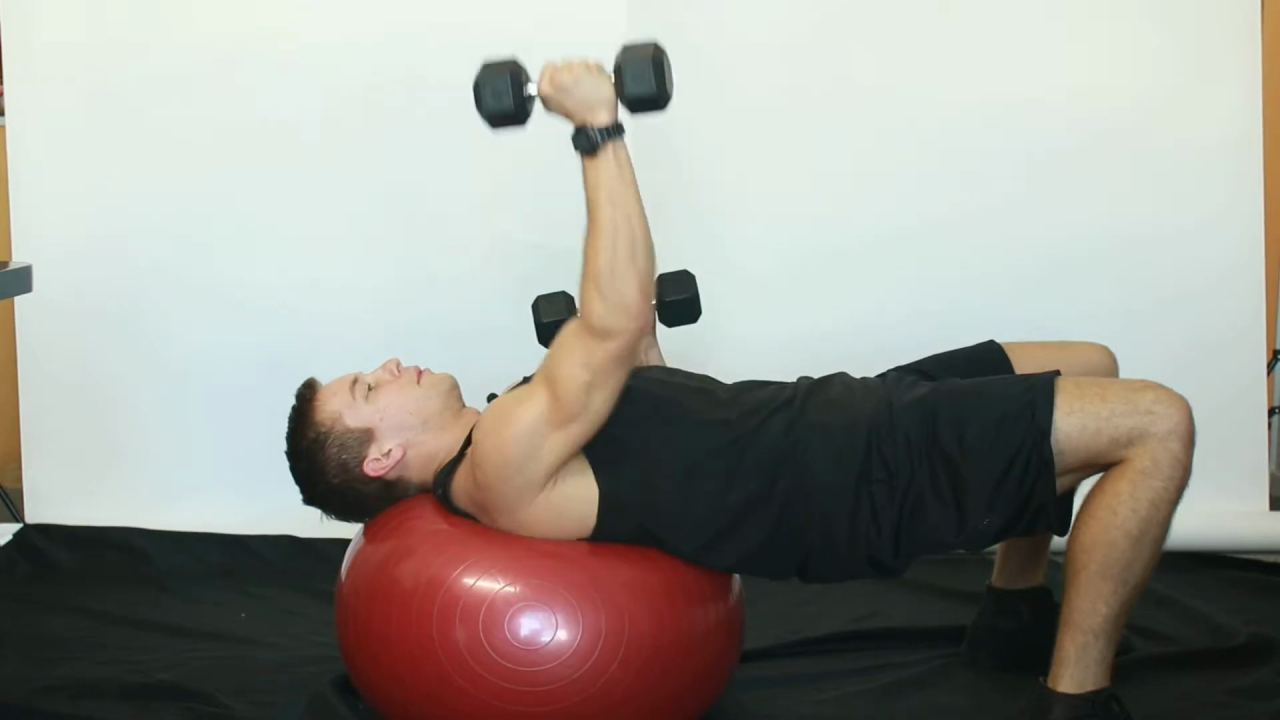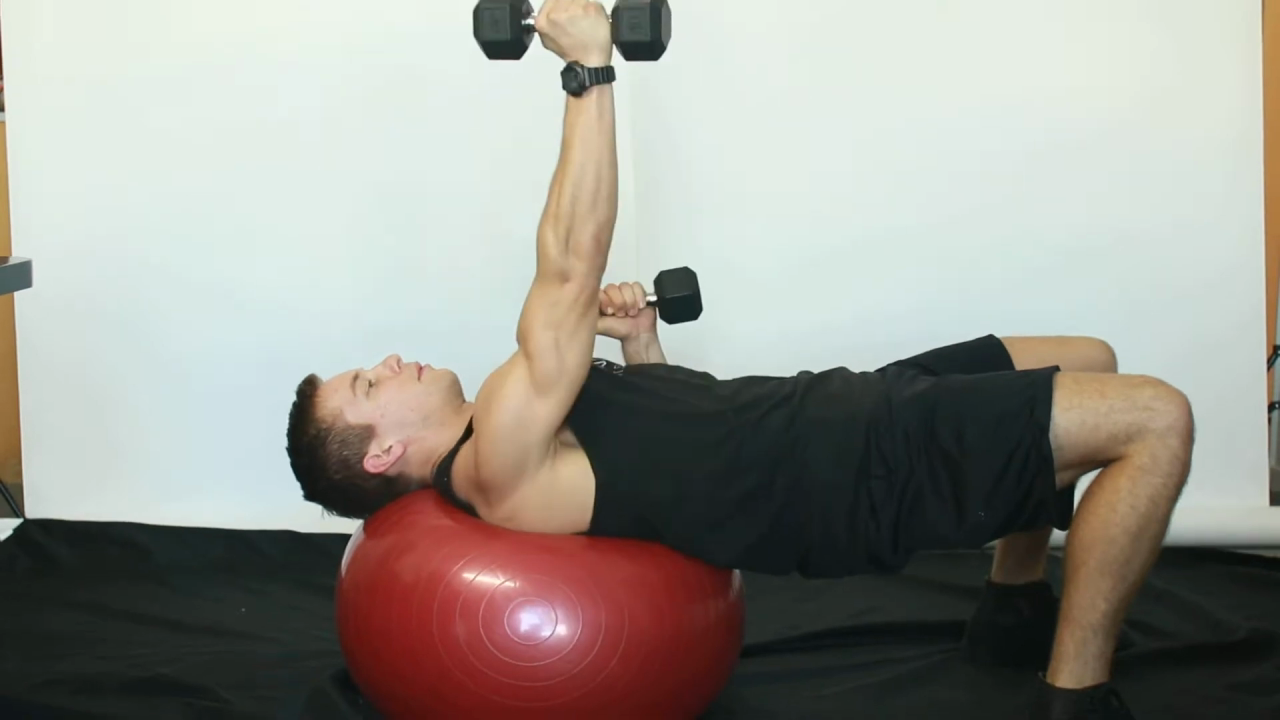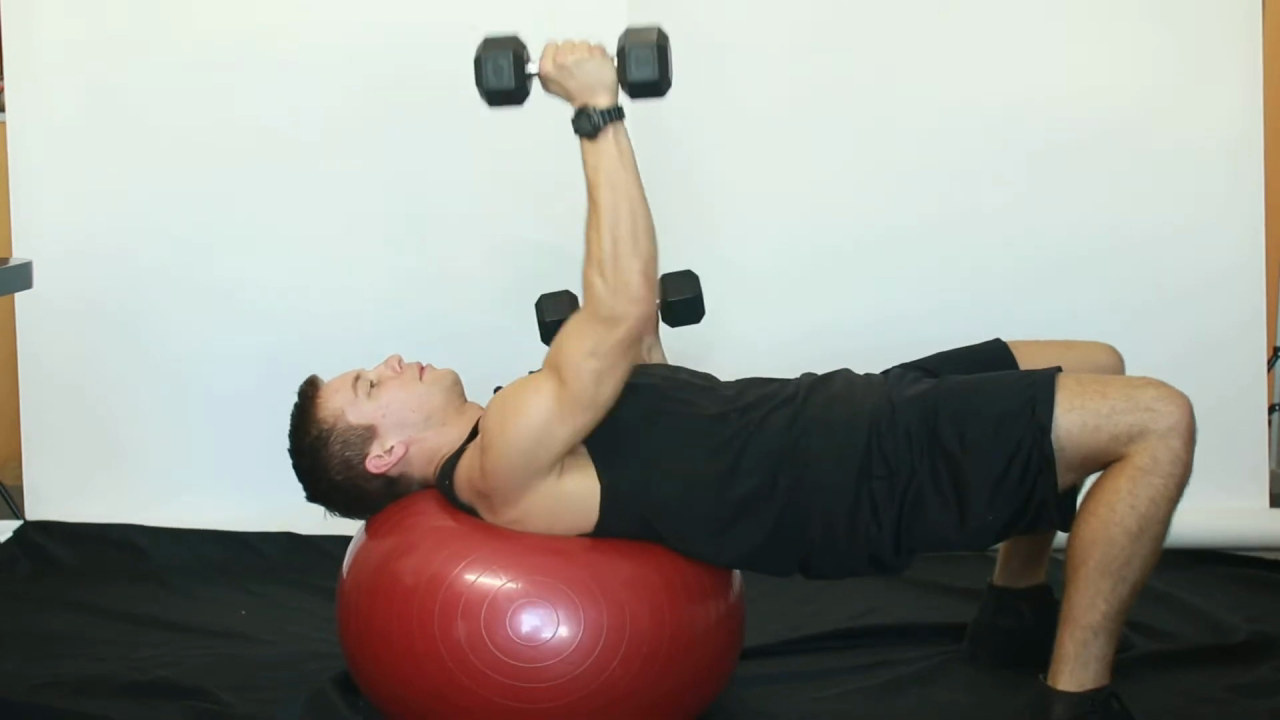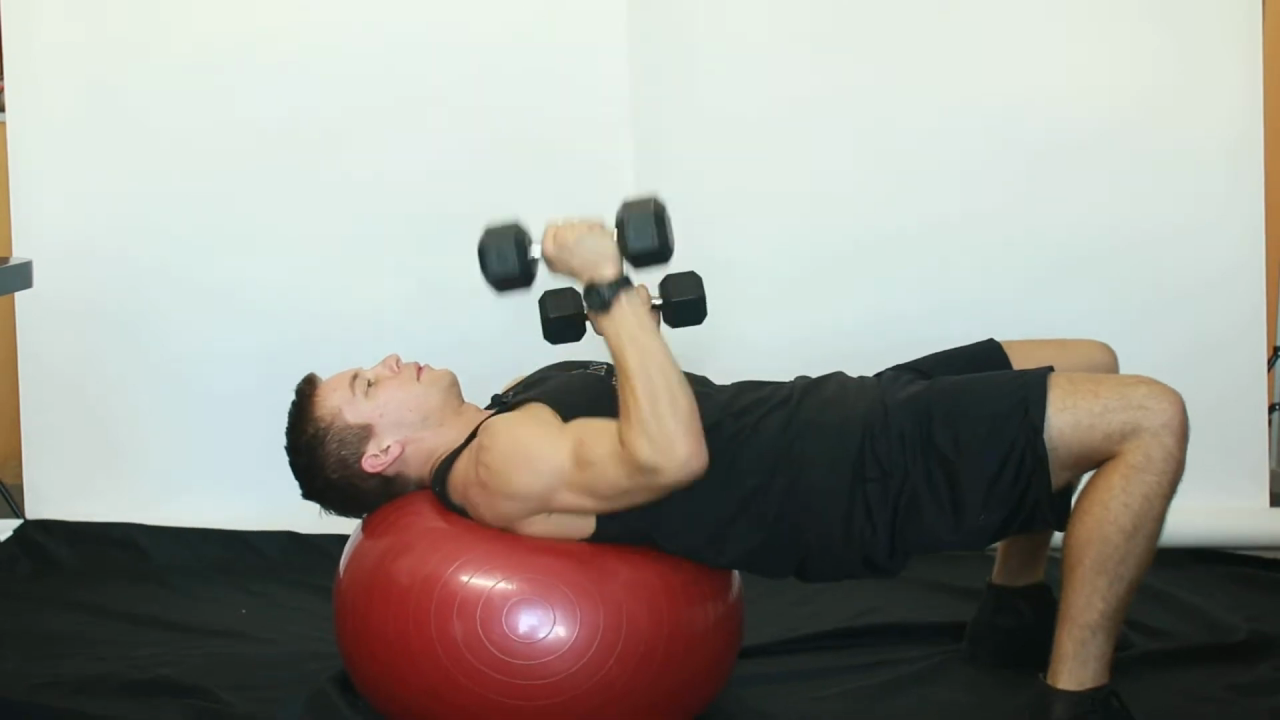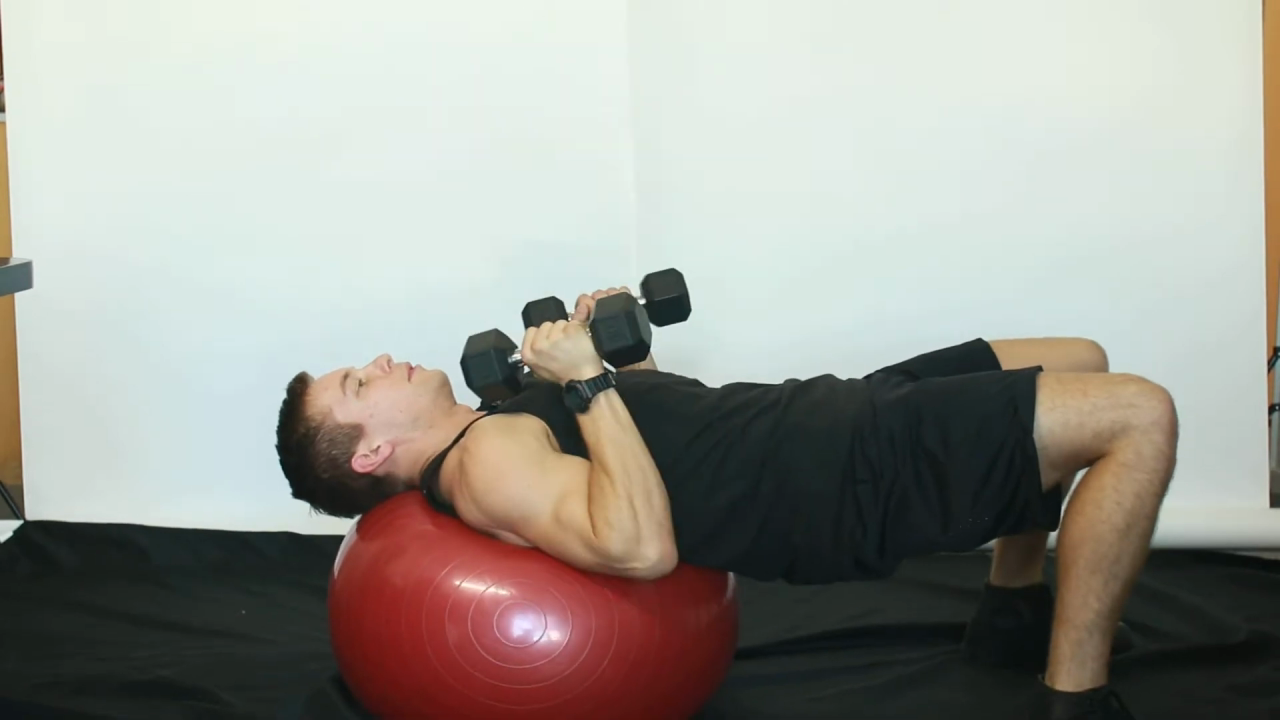
dt=0.3s
person 1, frame 1
left shoulder: (512, 439)
right shoulder: (503, 471)
right elbow: (616, 317)
left wrist: (640, 351)
right wrist: (597, 129)
left hip: (836, 428)
right hip: (852, 486)
left knee: (1088, 367)
right knee: (1156, 424)
left ankle: (1016, 614)
person 1, frame 2
left shoulder: (511, 435)
right shoulder: (499, 459)
right elbow: (569, 266)
left wrist: (640, 345)
left hip: (841, 418)
right hip: (854, 479)
left knee: (1089, 362)
right knee: (1155, 420)
left ankle: (1015, 609)
person 1, frame 3
left shoulder: (511, 430)
right shoulder: (503, 464)
right elbow: (626, 310)
left wrist: (625, 340)
right wrist: (599, 110)
left hip: (842, 424)
right hip: (854, 477)
left knee: (1097, 366)
right knee: (1156, 420)
left ankle: (1017, 614)
person 1, frame 4
left shoulder: (497, 433)
right shoulder: (497, 472)
right elbow: (673, 453)
left wrist: (626, 321)
right wrist: (607, 282)
left hip: (834, 422)
right hip: (848, 484)
left knee: (1090, 364)
right knee: (1148, 418)
left ankle: (1014, 611)
person 1, frame 5
left shoulder: (498, 428)
right shoulder: (485, 469)
right elbow: (644, 547)
left wrist: (609, 351)
right wrist: (588, 380)
left hip: (828, 425)
right hip: (839, 483)
left knee: (1081, 366)
right knee: (1138, 415)
left ankle: (1014, 614)
